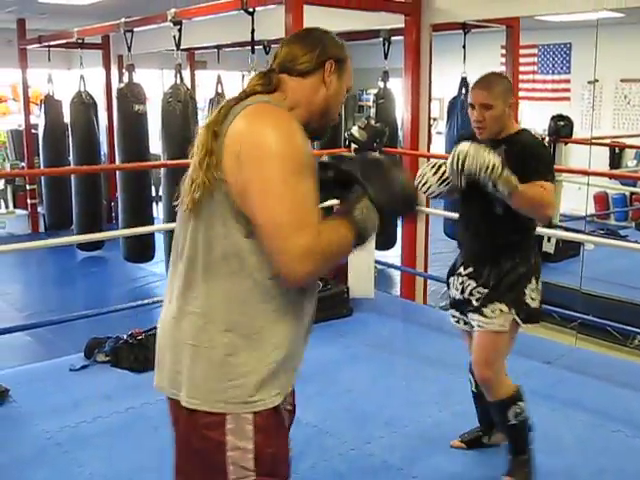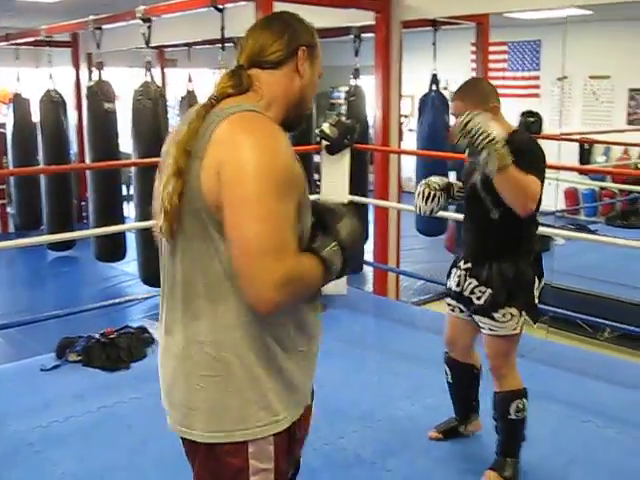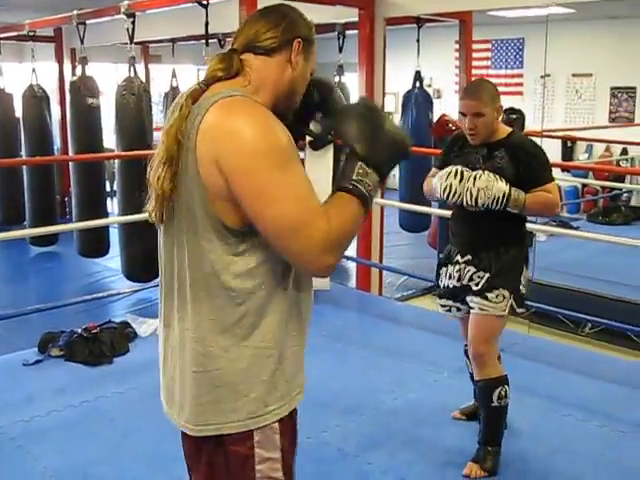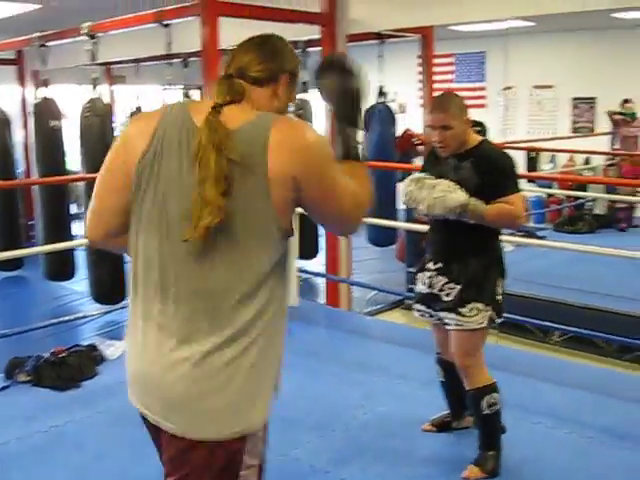
dt=0.4s
person 1, frame 1
left shoulder: (246, 117)
right shoulder: (271, 127)
right elbow: (300, 260)
right wrist: (367, 210)
left hip: (241, 357)
right hip: (227, 371)
person 1, frame 2
left shoulder: (200, 123)
right shoulder: (255, 139)
right elbow: (268, 287)
left wrist: (298, 221)
right wrist: (335, 247)
left hip: (216, 367)
right hip: (236, 384)
person 1, frame 3
left shoulder: (200, 106)
right shoulder: (245, 123)
right elbow: (318, 251)
left wrist: (290, 123)
right wrist: (364, 167)
left hip: (216, 356)
right hip: (236, 372)
person 1, frame 4
left shoulder: (146, 129)
right shoulder: (290, 141)
left elbow: (101, 231)
right elbow: (349, 217)
right wrist: (347, 119)
left hip: (151, 367)
right hip: (218, 385)
person 2, frame 1
left shoulder: (529, 149)
right shoulder: (472, 144)
left elbow: (544, 209)
right elbow: (454, 182)
left wrist: (496, 175)
right wrist: (441, 175)
left hip: (509, 271)
right hip: (469, 266)
left knee: (487, 369)
right knee: (482, 359)
right ankle: (491, 428)
person 2, frame 2
left shoulder: (523, 147)
right shoulder: (480, 145)
left elbow: (524, 203)
left wrist: (494, 151)
right wrist: (450, 189)
left hip: (508, 270)
right hip: (472, 264)
left knee: (500, 365)
right knee: (455, 345)
right ankle: (466, 417)
person 2, frame 3
left shoulder: (524, 150)
right shoulder: (457, 142)
left elbow: (551, 203)
right elbow: (428, 186)
left wrist: (505, 196)
right wrist: (442, 183)
left hip: (499, 260)
right hip: (458, 256)
left knee: (481, 349)
right knee: (471, 342)
left ankle: (490, 447)
right ankle: (485, 401)
person 2, frame 4
left shoulder: (492, 160)
right shoulder: (436, 155)
left elbow: (516, 214)
right elbow: (420, 191)
left wrist: (464, 206)
right wrist: (414, 191)
left hip: (474, 271)
right hip: (437, 265)
left knee: (467, 360)
right knee: (444, 349)
left ankle: (491, 449)
right ankle: (459, 412)
